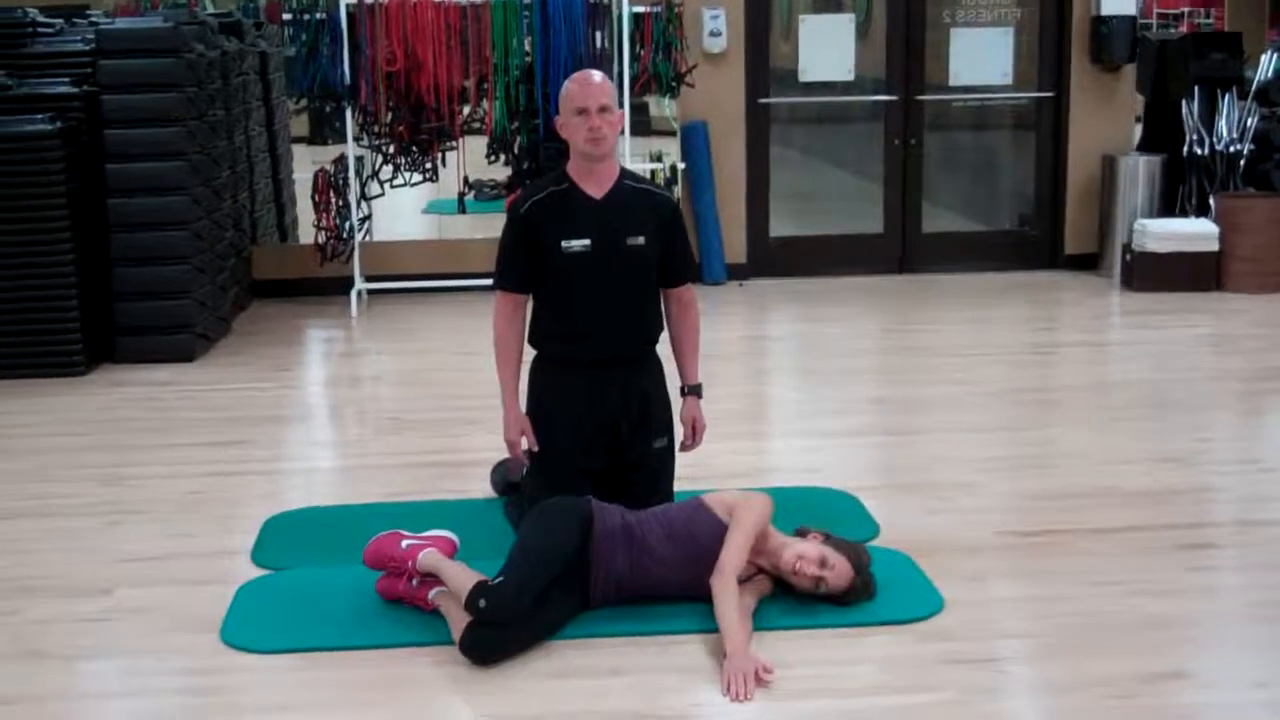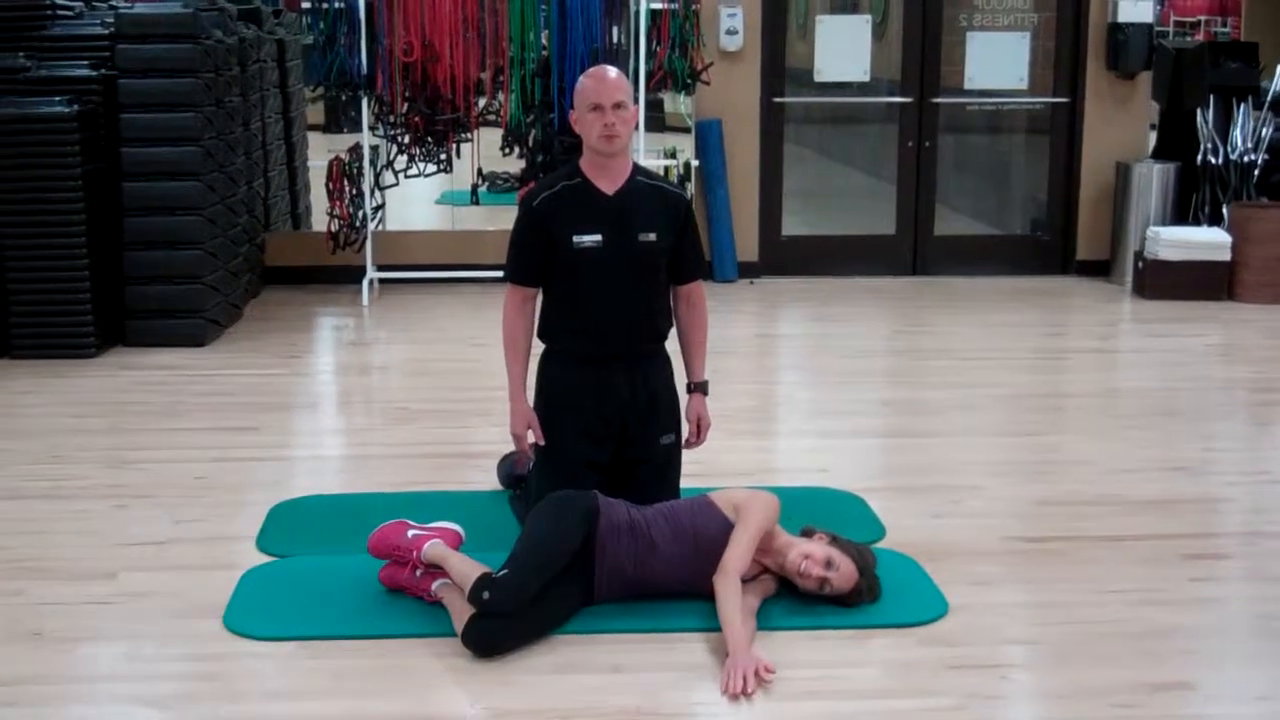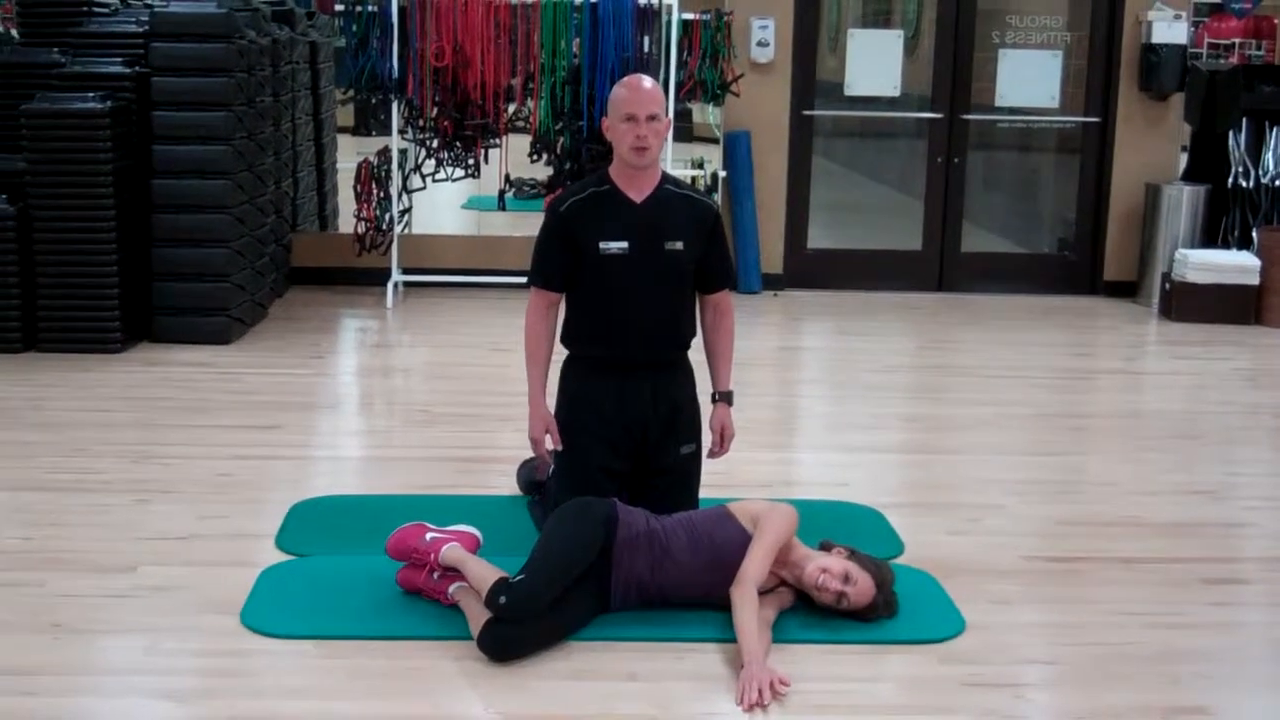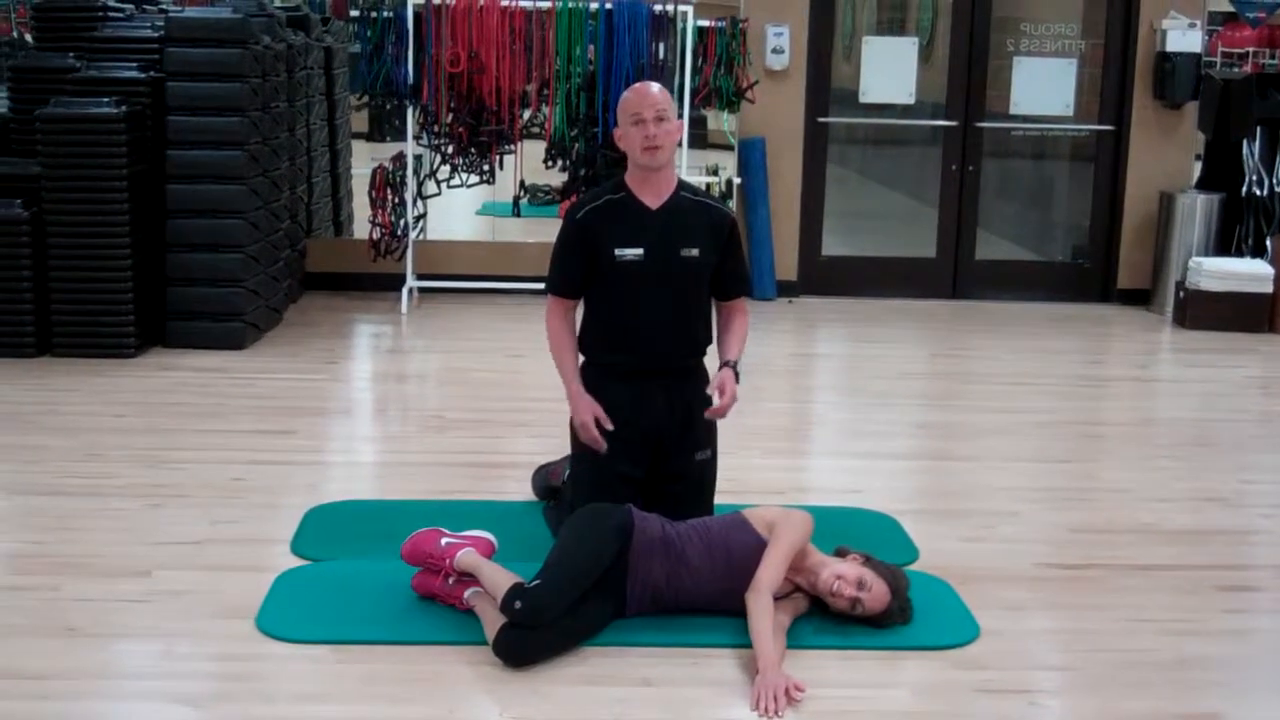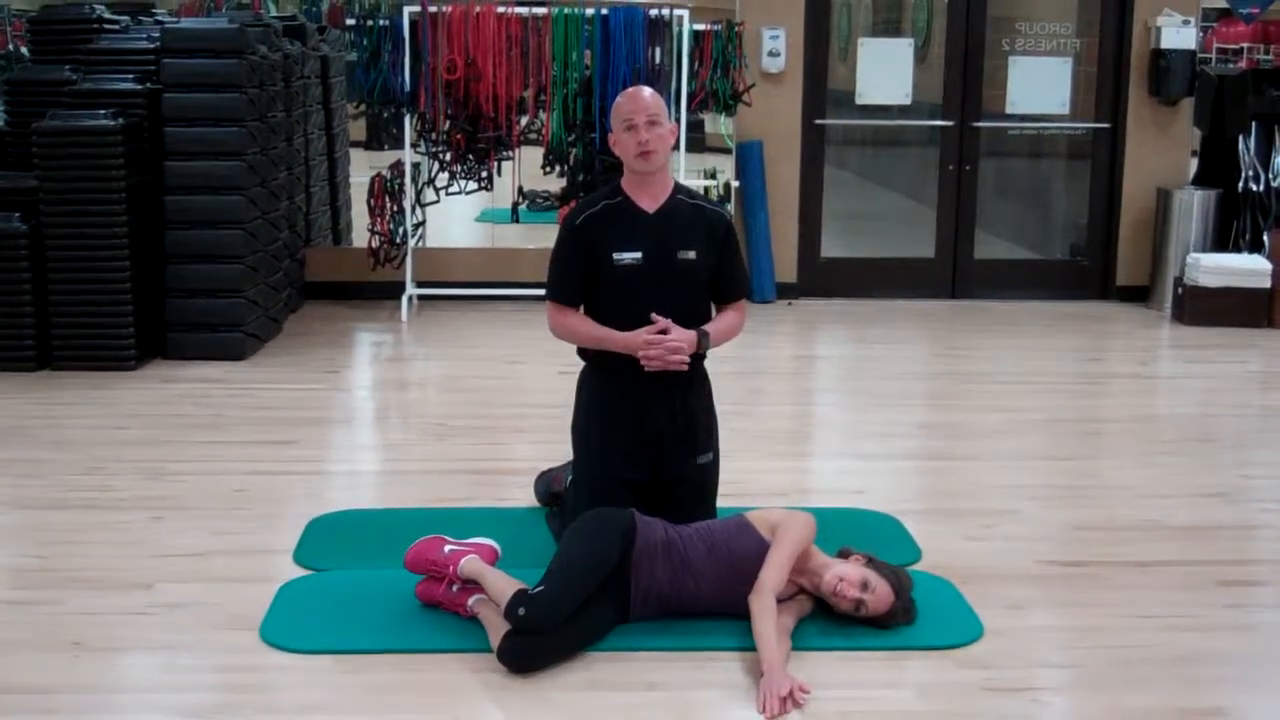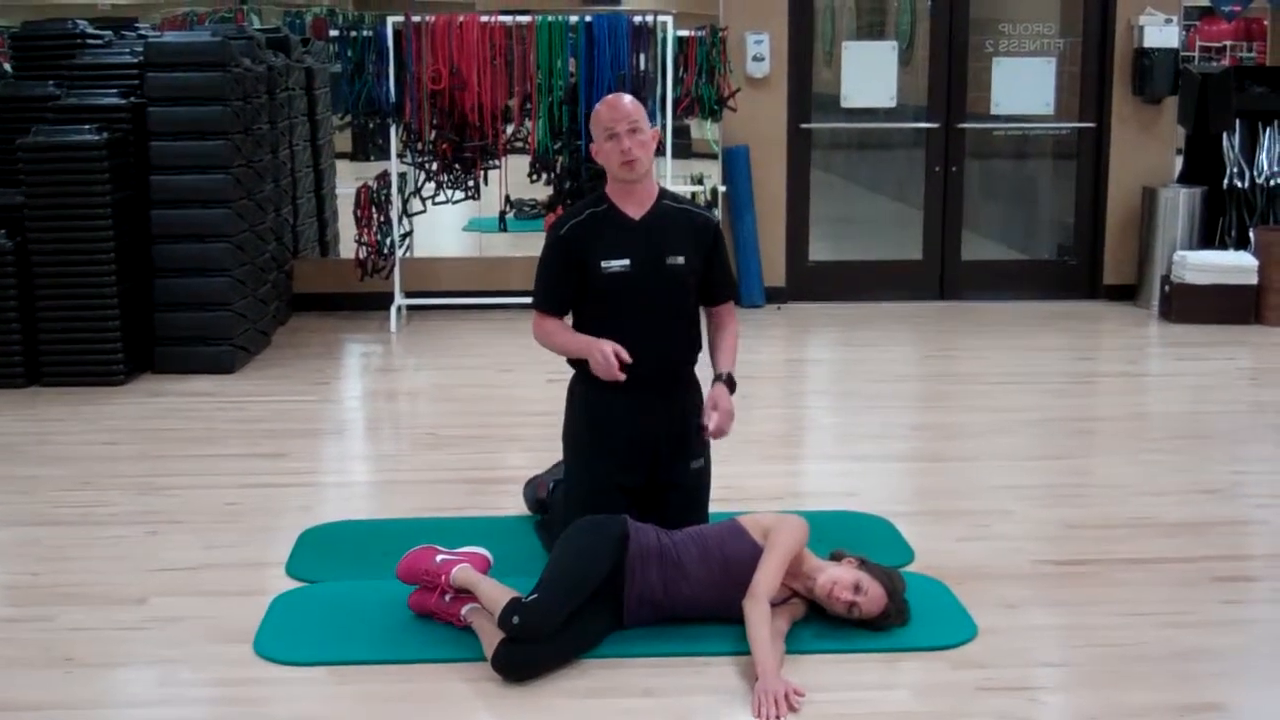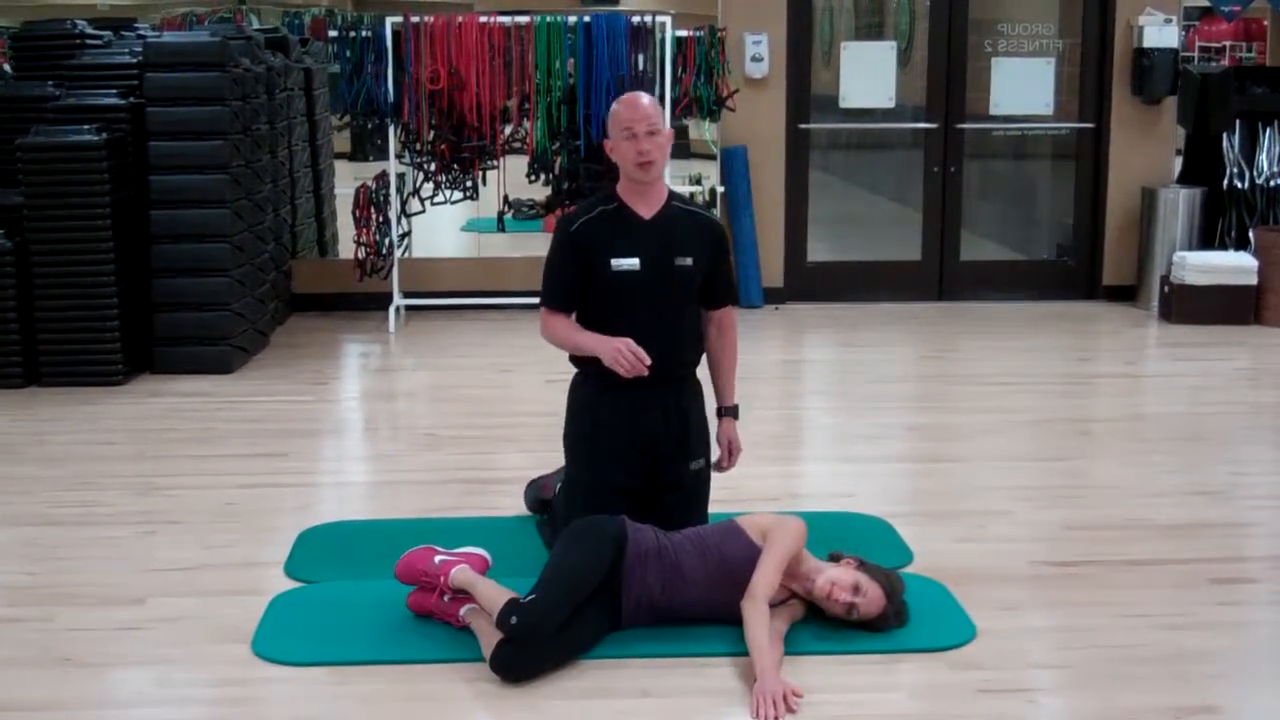
dt=0.7s
person 1, frame 1
left shoulder: (760, 583)
right shoulder: (757, 507)
left elbow: (737, 604)
right elbow: (722, 575)
left wrist: (738, 650)
right wrist: (738, 652)
left hip: (587, 592)
right hip: (576, 528)
left knee: (484, 647)
right knee: (499, 606)
left ankle: (429, 589)
right ankle: (424, 554)
person 1, frame 2
left shoulder: (764, 584)
right shoulder: (764, 505)
left elbow: (740, 602)
right elbow: (725, 575)
left wrist: (741, 651)
right wrist: (739, 652)
left hip: (592, 587)
right hip: (582, 521)
left knee: (486, 640)
right knee: (503, 597)
left ankle: (436, 582)
right ankle: (430, 544)
person 1, frame 3
left shoulder: (781, 596)
right shoulder: (783, 517)
left elbow: (756, 614)
right elbow: (742, 586)
left wrist: (754, 663)
right wrist: (754, 662)
left hip: (608, 593)
right hip: (601, 528)
left knee: (501, 643)
right knee: (518, 603)
left ankle: (451, 584)
right ankle: (445, 548)
person 1, frame 4
left shoulder: (796, 602)
right shoulder: (798, 524)
left elbow: (771, 619)
right elbow: (758, 592)
left wrist: (769, 670)
right wrist: (769, 669)
left hip: (624, 599)
right hip: (617, 534)
left knee: (517, 649)
right knee: (533, 608)
left ankle: (467, 589)
right ankle: (460, 553)
person 1, frame 5
left shoulder: (800, 603)
right shoulder: (801, 525)
left elbow: (776, 624)
right elbow: (760, 594)
left wrist: (773, 671)
right wrist: (774, 670)
left hip: (627, 602)
right hip: (619, 537)
left knee: (521, 654)
right knee: (537, 613)
left ankle: (470, 596)
right ankle: (464, 561)
person 1, frame 6
left shoulder: (794, 606)
right shoulder: (793, 529)
left elbow: (770, 626)
right elbow: (755, 598)
left wrist: (769, 675)
right wrist: (768, 674)
left hip: (623, 610)
right hip: (612, 545)
right knee: (531, 621)
left ankle: (465, 606)
right ankle: (458, 569)
person 1, frame 7
left shoulder: (792, 608)
right shoulder: (791, 530)
left elbow: (766, 627)
right elbow: (753, 600)
left wrist: (767, 676)
right wrist: (766, 675)
left hip: (619, 611)
right hip: (611, 546)
right knee: (530, 624)
left ankle: (463, 606)
right ankle: (455, 570)
person 2, frame 1
left shoulder: (657, 205)
right shoulder: (532, 210)
left elbow: (680, 299)
right elbow: (510, 308)
left wrist: (692, 390)
right wrist: (510, 405)
left hip: (641, 384)
right hip: (561, 386)
right ankle: (516, 478)
person 2, frame 2
left shoulder: (669, 201)
right shoulder: (544, 203)
left elbow: (689, 296)
right elbow: (520, 301)
left wrist: (697, 387)
right wrist: (518, 397)
left hip: (648, 379)
right hip: (569, 380)
right ankle: (525, 473)
person 2, frame 3
left shoulder: (698, 212)
right shoulder: (572, 209)
left elbow: (717, 306)
right elbow: (543, 305)
left wrist: (722, 397)
right wrist: (537, 401)
left hip: (671, 388)
right hip: (591, 387)
right ankle: (546, 481)
person 2, frame 4
left shoulder: (714, 218)
right shoulder: (589, 216)
left elbow: (733, 307)
right elbow: (560, 308)
left wrist: (729, 365)
right wrist: (575, 392)
left hip: (685, 394)
right hip: (608, 395)
right ankle: (561, 483)
person 2, frame 5
left shoulder: (710, 220)
right shoulder: (586, 221)
left elbow: (734, 312)
right elbow: (560, 318)
left wrist: (696, 339)
right wrist: (628, 342)
left hip: (686, 396)
right hip: (609, 395)
right ankle: (565, 489)
person 2, frame 6
left shoulder: (697, 224)
right shoulder: (572, 231)
left elbow: (722, 313)
right elbow: (544, 323)
left wrist: (723, 379)
right wrist: (590, 347)
left hip: (678, 403)
right hip: (601, 405)
right ankle: (555, 492)
person 2, frame 7
left shoulder: (704, 228)
right shoulder: (581, 228)
left elbow: (719, 323)
right elbow: (552, 321)
left wrist: (728, 412)
right wrist: (601, 344)
left hip: (680, 404)
right hip: (603, 404)
right ankle: (558, 495)
